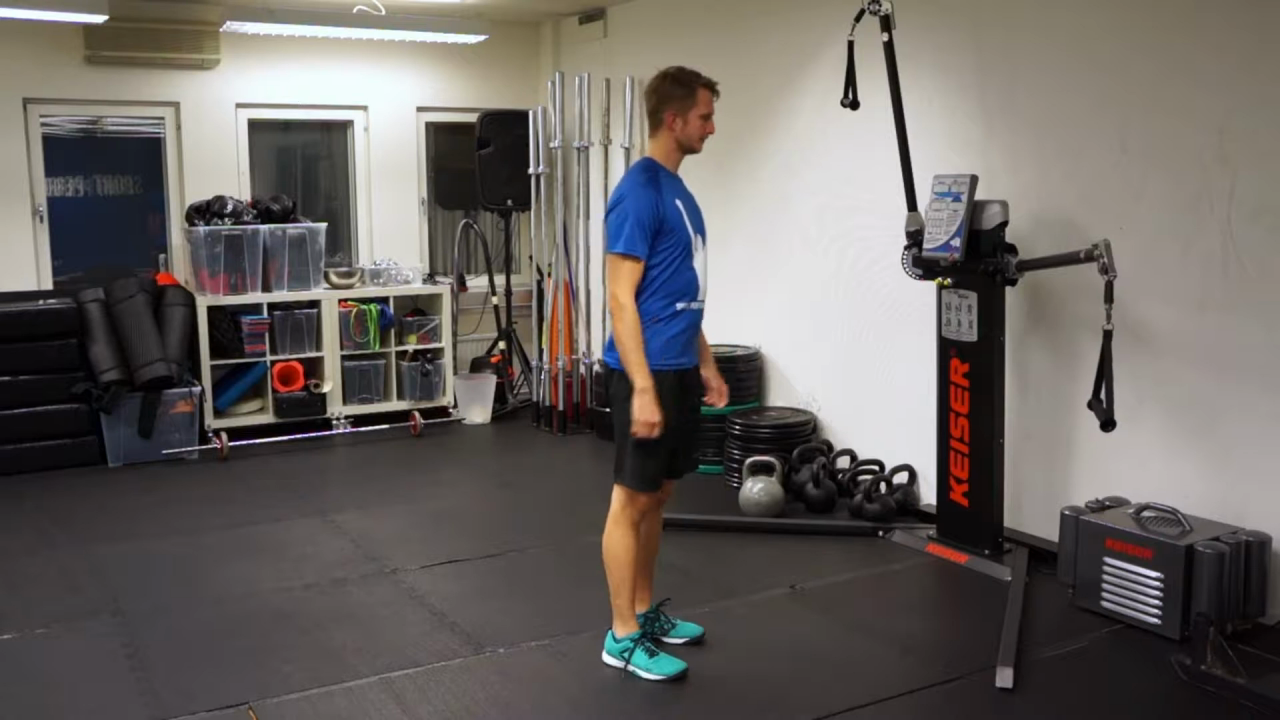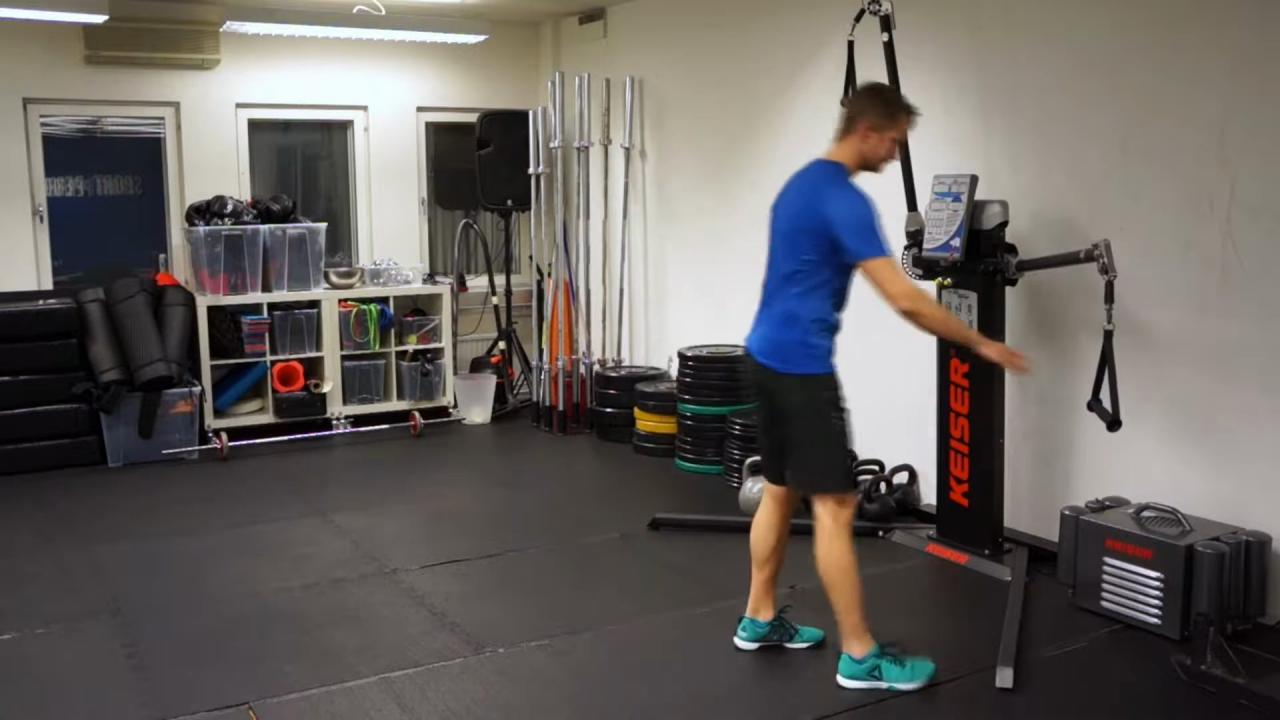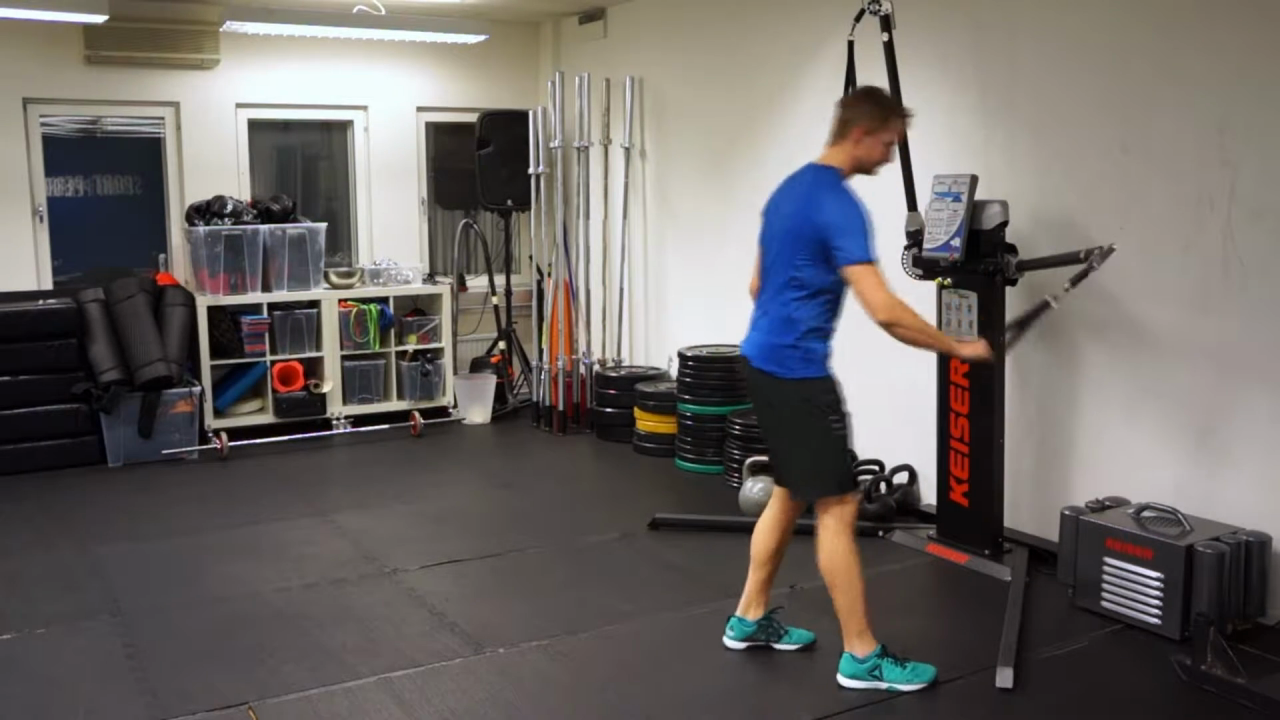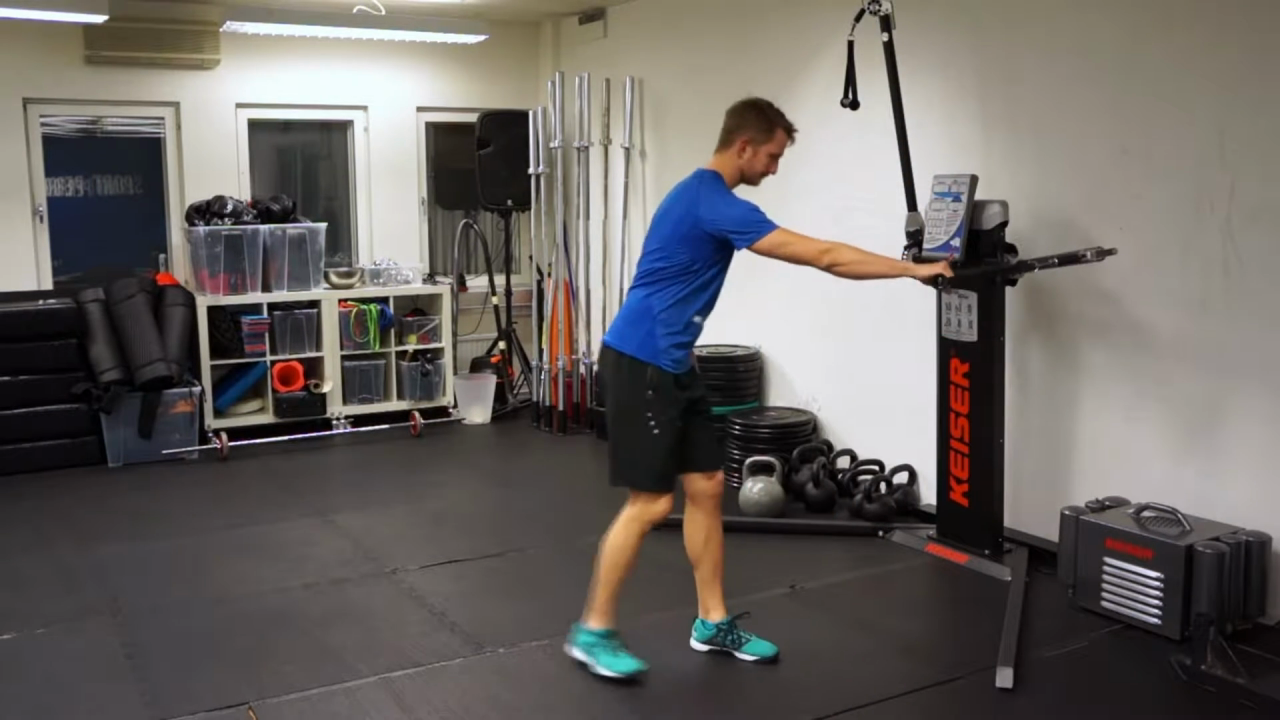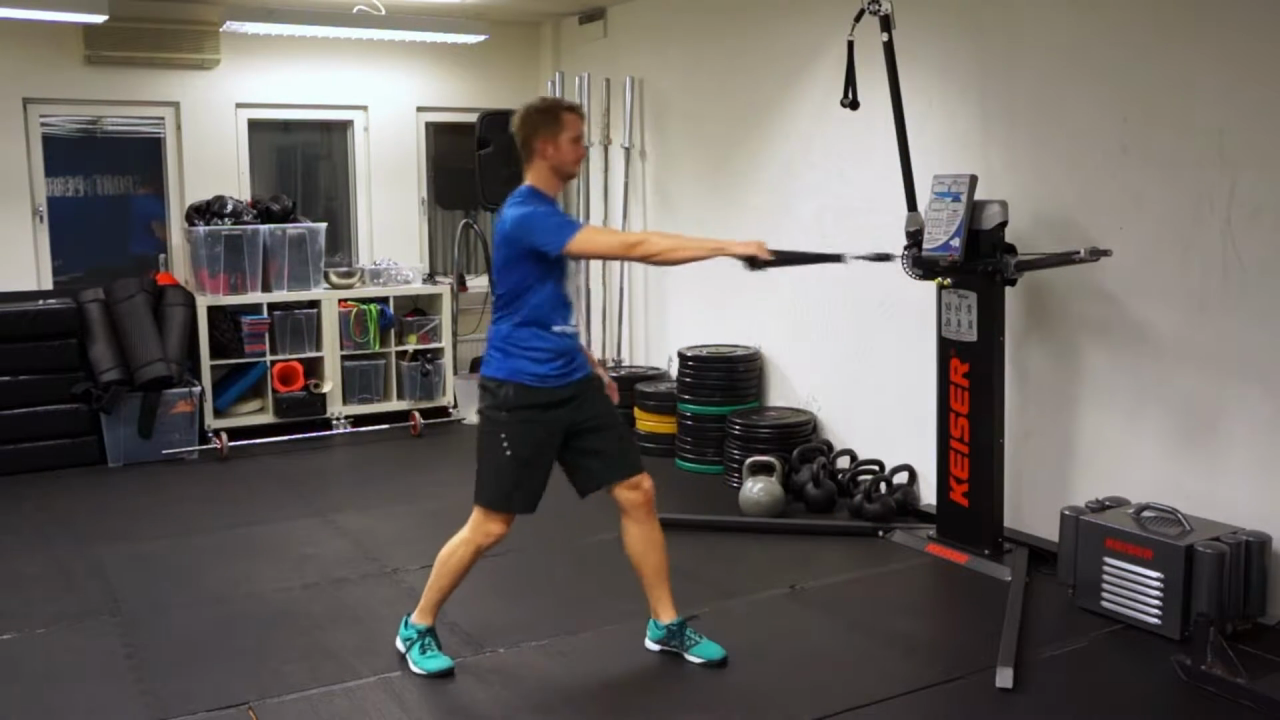
dt=1s
person 1, frame 1
left shoulder: (678, 188)
right shoulder: (639, 192)
right elbow: (621, 298)
left wrist: (706, 365)
right wrist: (642, 388)
left hip: (680, 369)
right hip: (647, 372)
left knee: (660, 494)
right knee: (633, 501)
left ankle: (644, 607)
right ankle: (624, 636)
person 1, frame 2
left shoulder: (798, 185)
right shoulder: (845, 200)
right elbow: (906, 300)
right wrist: (983, 346)
left hip: (763, 354)
right hip: (798, 365)
left knee: (781, 491)
right knee: (836, 505)
left ankle: (760, 619)
right ankle: (860, 655)
person 1, frame 3
left shoulder: (790, 190)
right shoulder: (838, 205)
left elbow: (759, 283)
right elbow: (884, 310)
right wrist: (956, 347)
left hip: (766, 359)
right hip: (793, 370)
left knee: (794, 494)
right knee: (836, 506)
left ankle: (749, 618)
right ankle: (862, 654)
person 1, frame 4
left shoulder: (703, 195)
right shoulder: (714, 206)
right elbow: (824, 256)
left wrist: (685, 360)
right wrist: (913, 269)
left hip: (671, 364)
right hip: (637, 364)
left knee: (708, 490)
right knee: (649, 504)
left ankle: (714, 623)
right ankle: (592, 628)
person 1, frame 5
left shoulder: (548, 213)
right shoulder: (526, 218)
right elbow: (629, 245)
left wrist: (592, 368)
right wrist: (726, 246)
left hip: (572, 383)
right hip: (518, 391)
left knee: (638, 495)
right knee: (489, 526)
left ankle: (666, 625)
right ankle: (417, 627)
